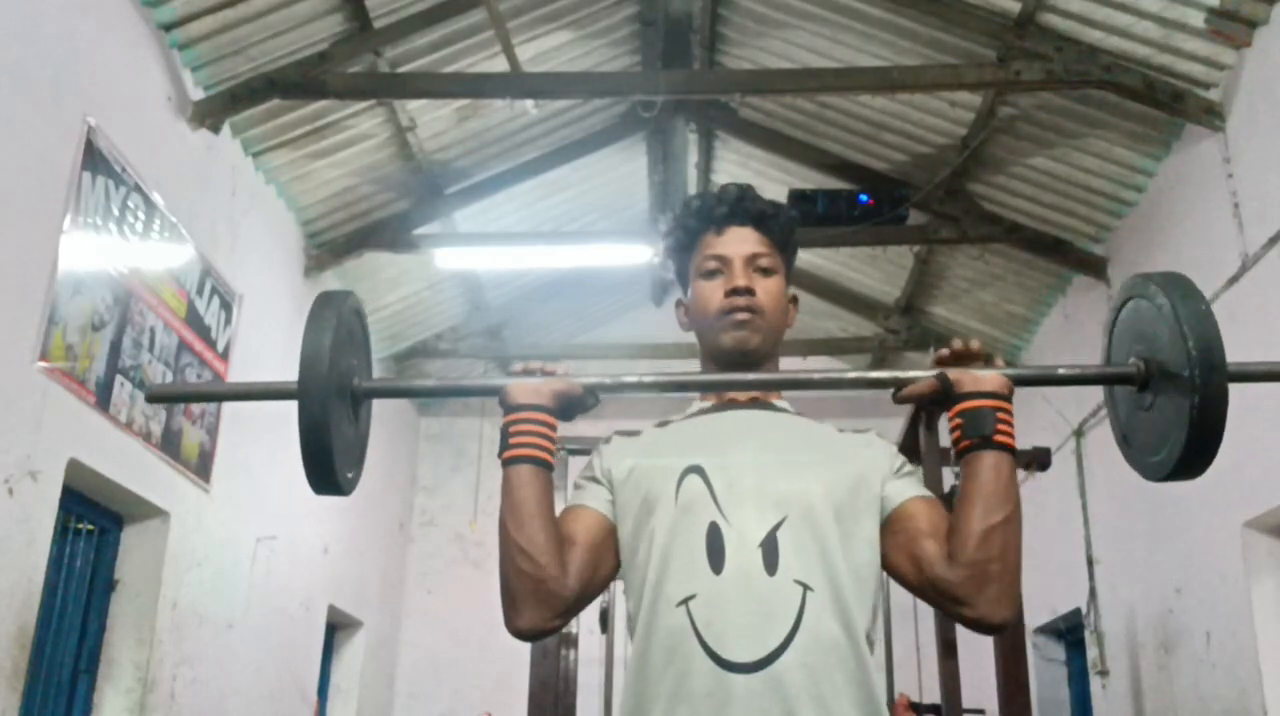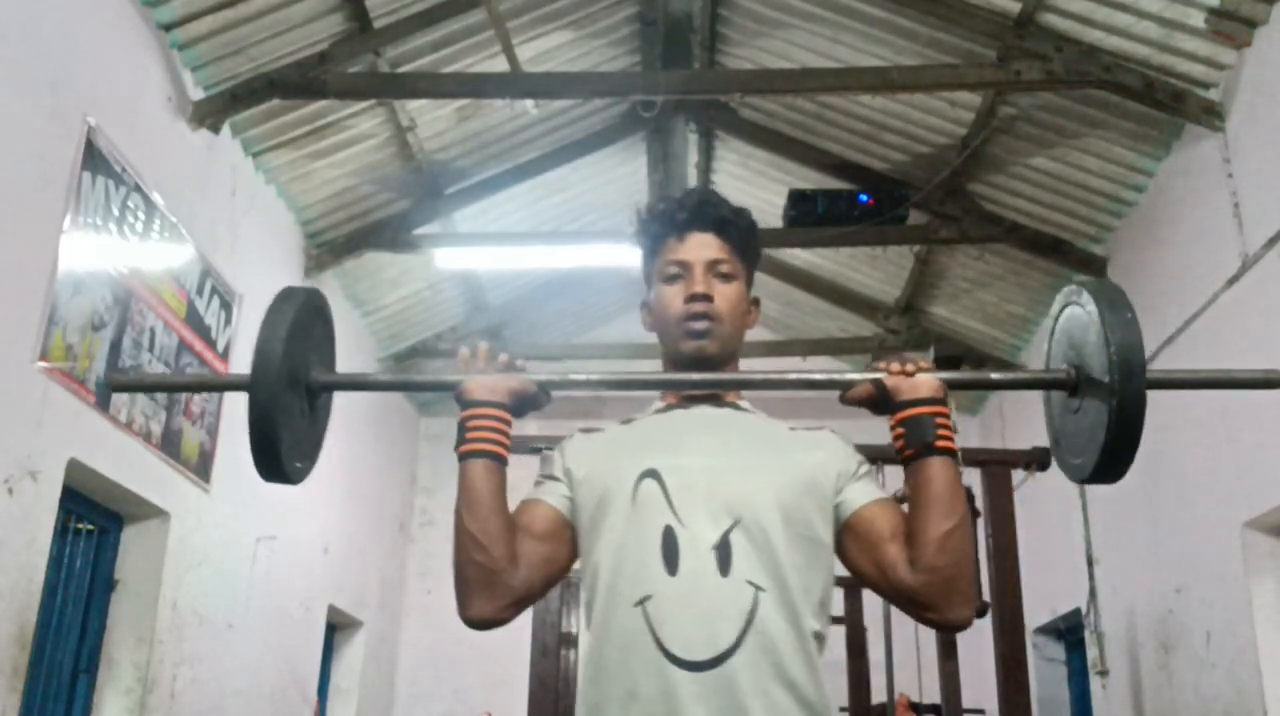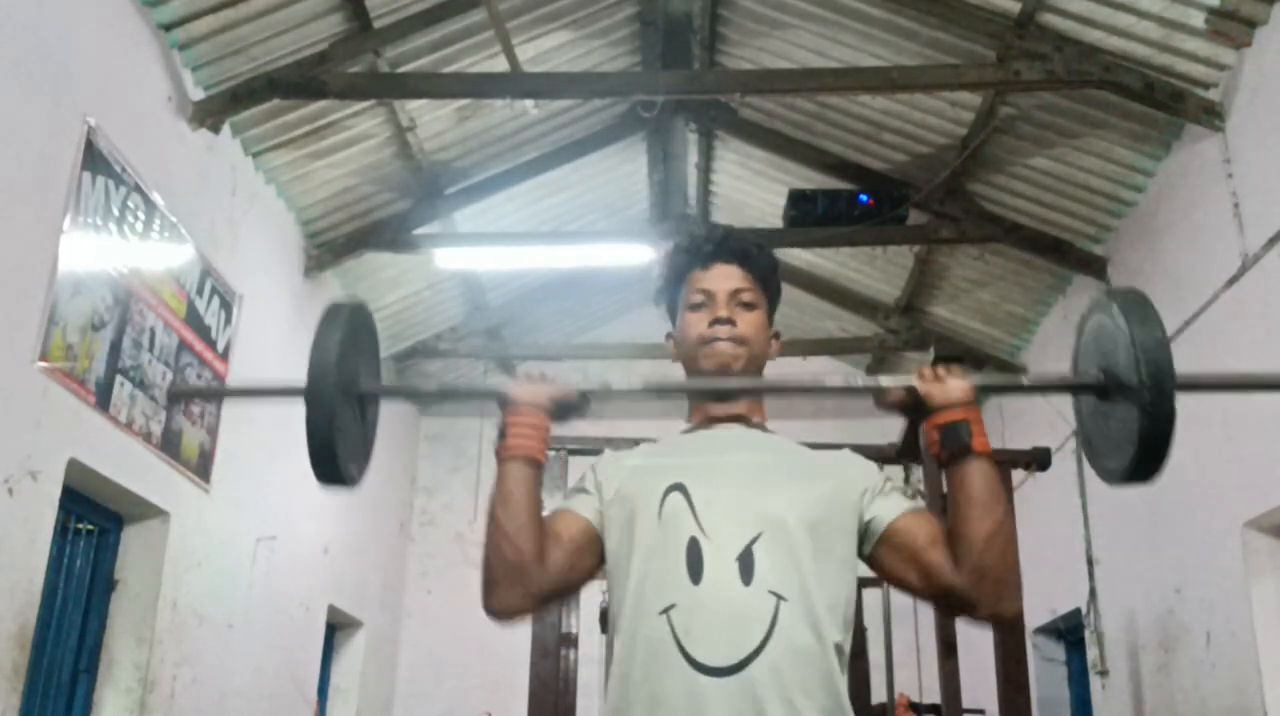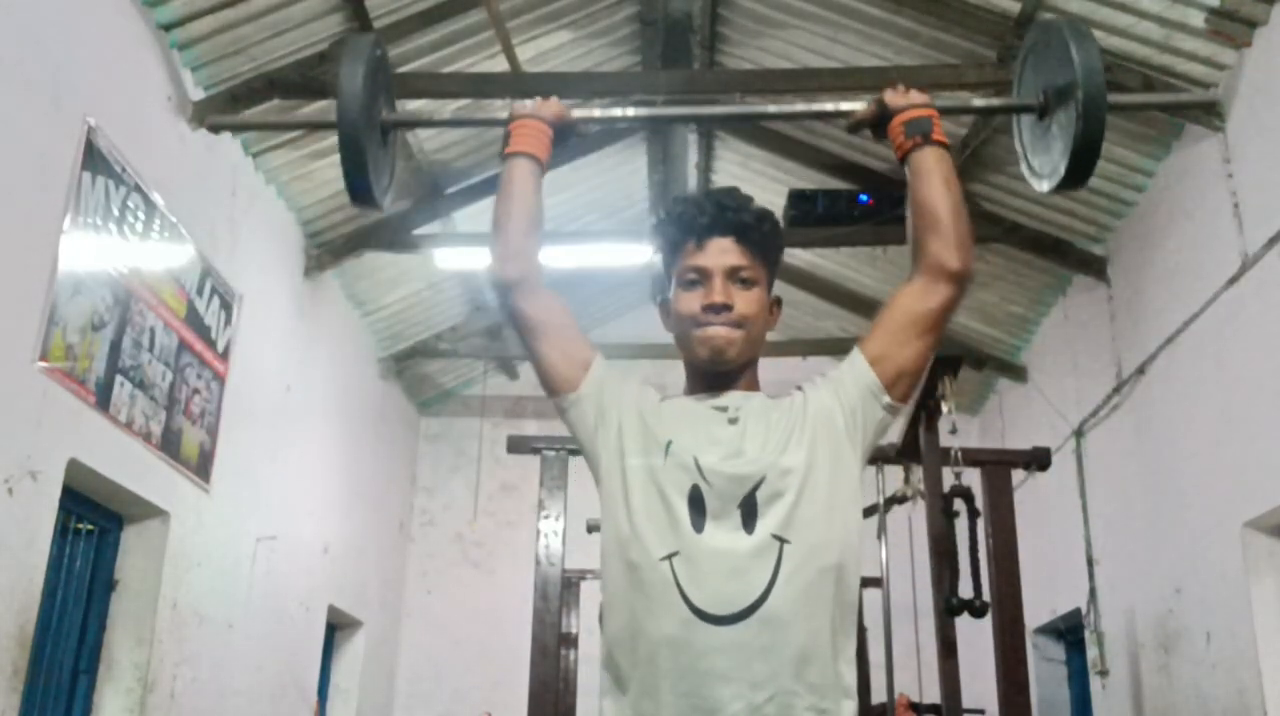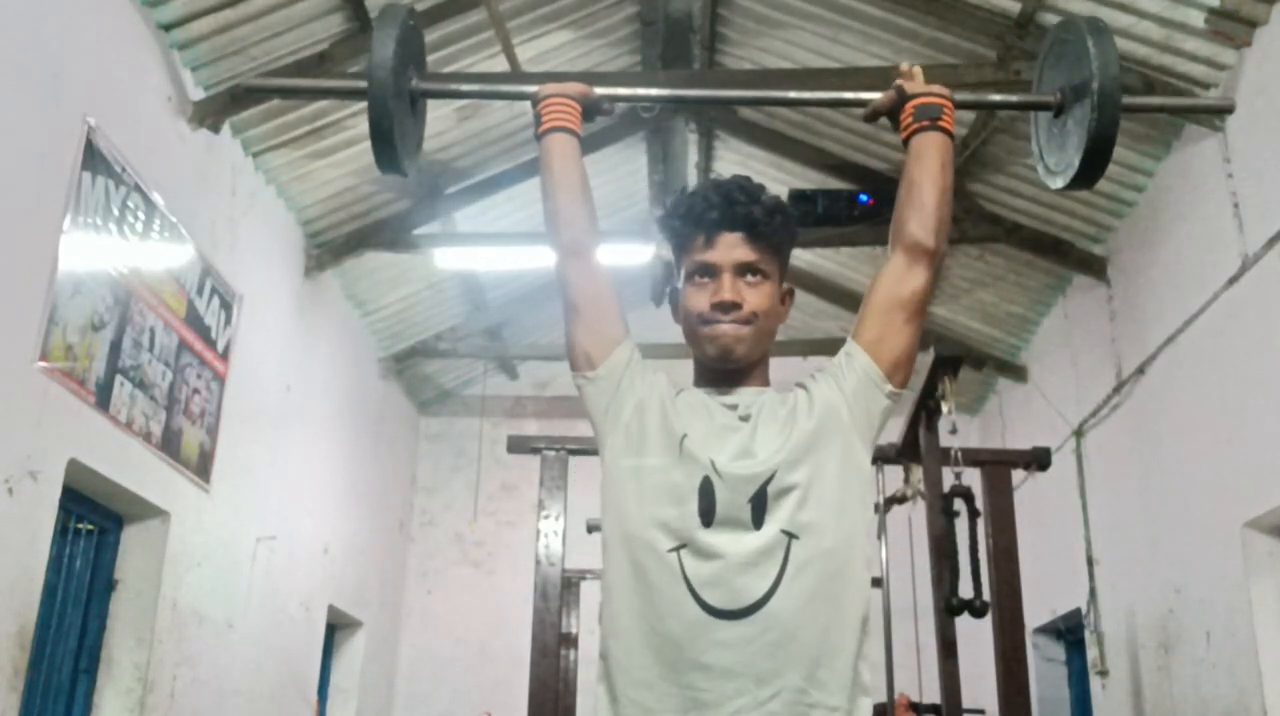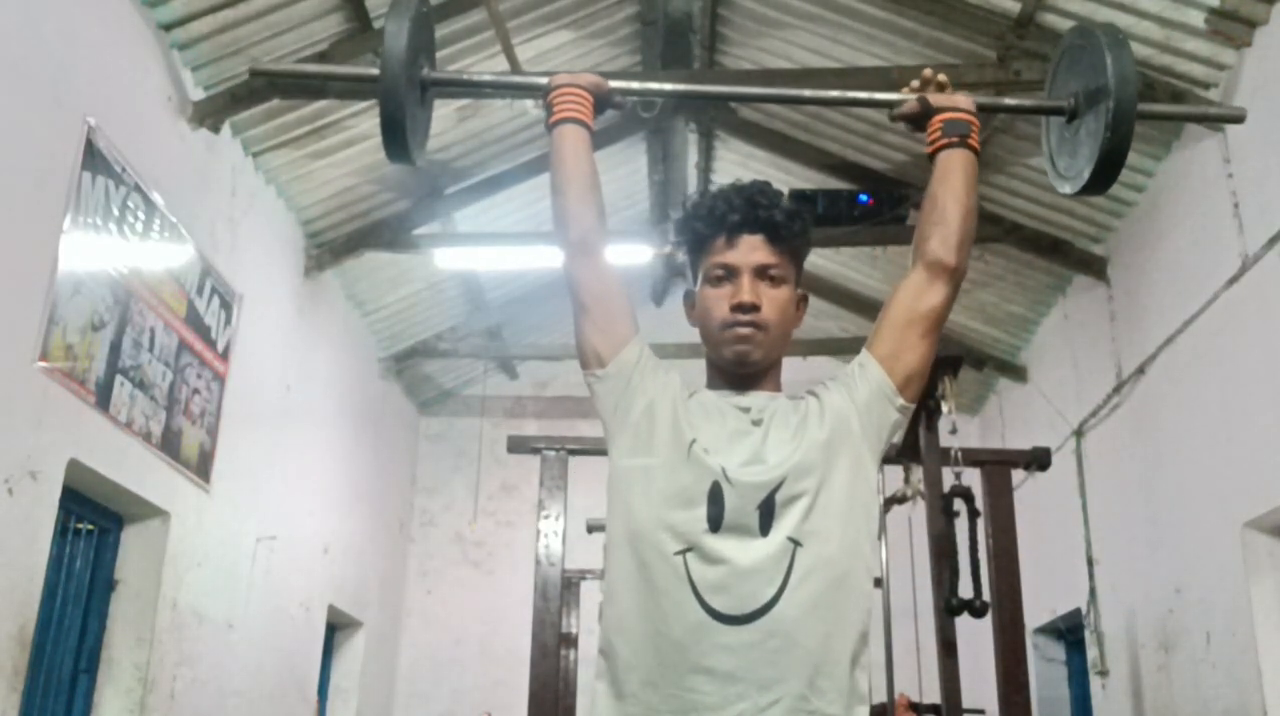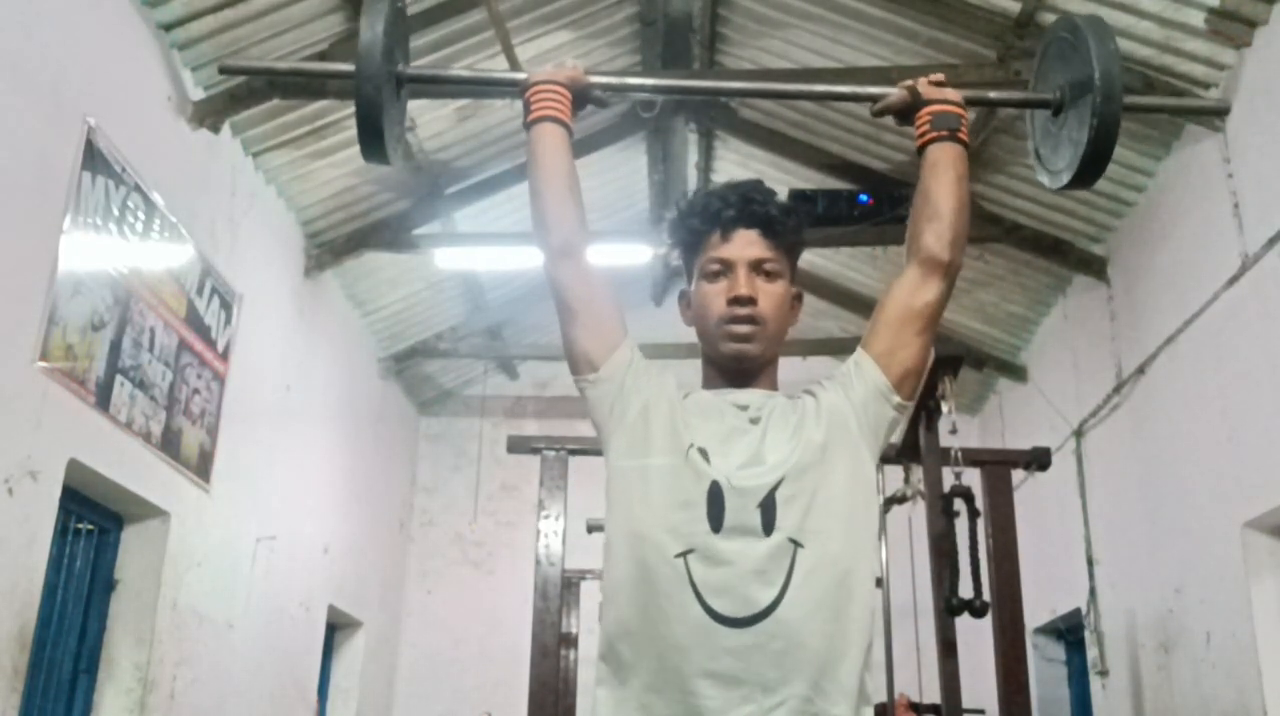
dt=0.7s
person 1, frame 1
left shoulder: (865, 457)
right shoulder: (624, 460)
left elbow: (981, 598)
right elbow: (536, 608)
left wrist: (982, 411)
right wrist: (528, 425)
person 1, frame 2
left shoulder: (821, 456)
right shoulder: (586, 456)
left elbow: (944, 598)
right elbow: (489, 598)
left wrist: (923, 417)
right wrist: (483, 417)
person 1, frame 3
left shoulder: (842, 477)
right shoulder: (619, 475)
left elbow: (989, 596)
right elbow: (511, 594)
left wrist: (960, 427)
right wrist: (524, 431)
person 1, frame 4
left shoulder: (829, 419)
right shoulder: (622, 420)
left elbow: (943, 268)
right elbow: (516, 279)
left wrist: (920, 131)
right wrist: (528, 139)
person 1, frame 5
left shoulder: (837, 412)
right shoulder: (632, 409)
left elbow: (916, 252)
right elbow: (576, 252)
left wrist: (927, 115)
right wrist: (559, 118)
person 1, frame 6
left shoulder: (845, 420)
right shoulder: (644, 411)
left elbow: (937, 267)
right elbow: (583, 252)
left wrist: (953, 127)
right wrist: (570, 108)
person 1, frame 7
left shoulder: (844, 419)
right shoulder: (640, 412)
left elbow: (933, 264)
right elbow: (566, 255)
left wrist: (942, 122)
right wrist: (548, 107)
